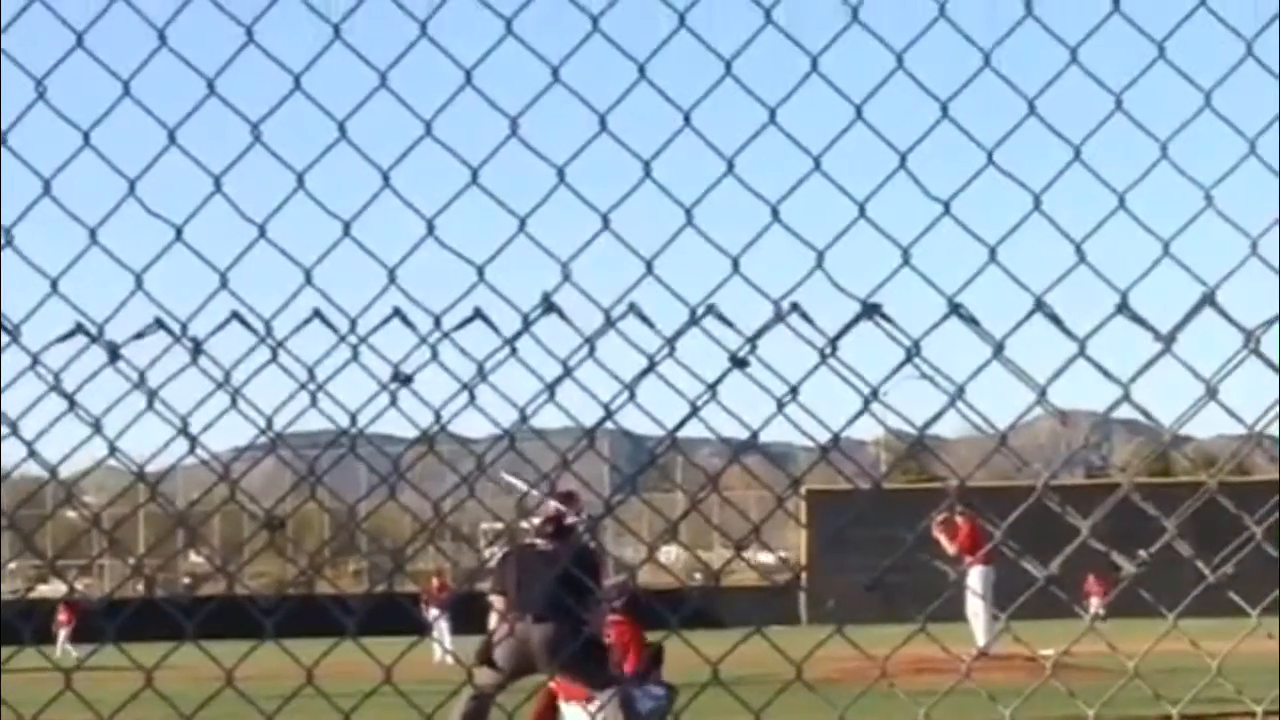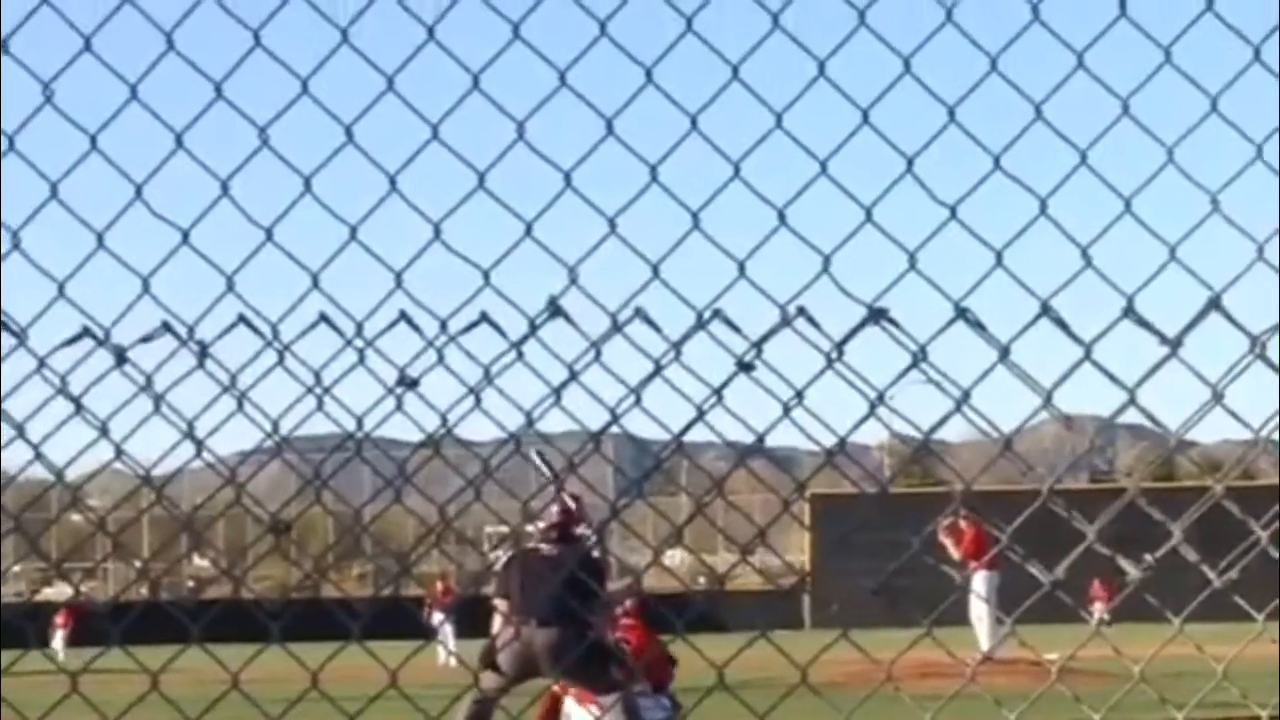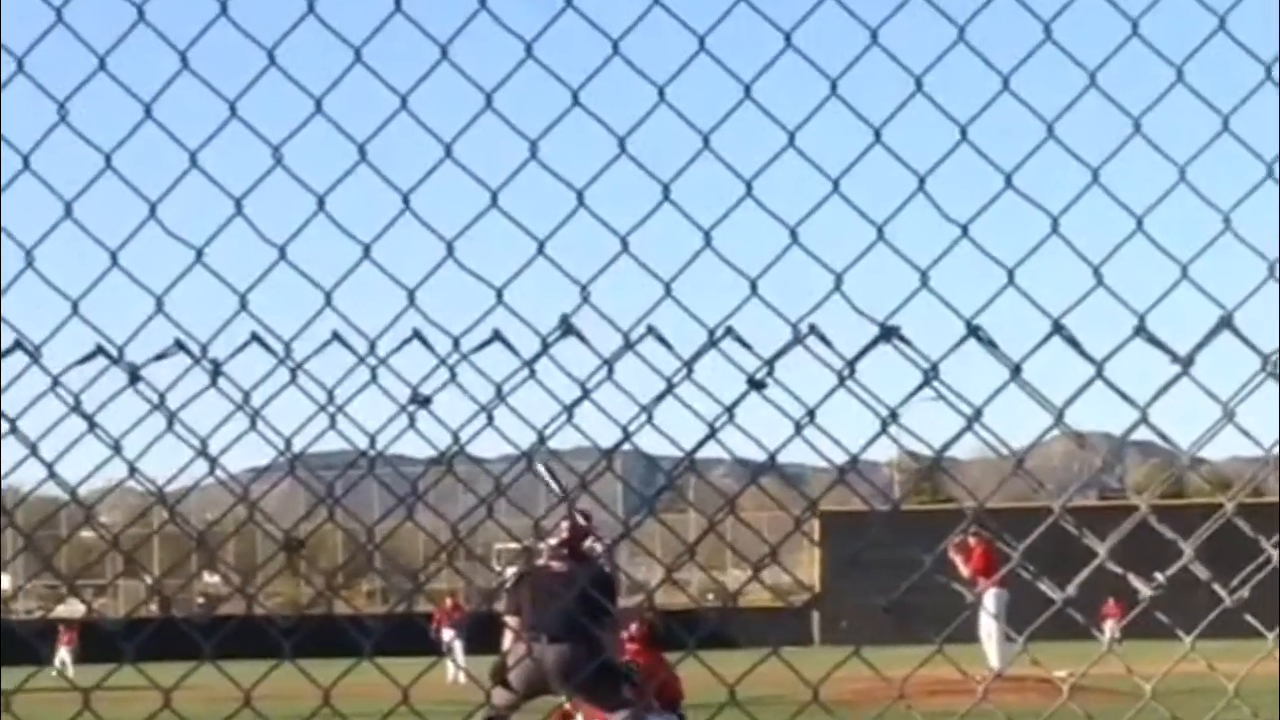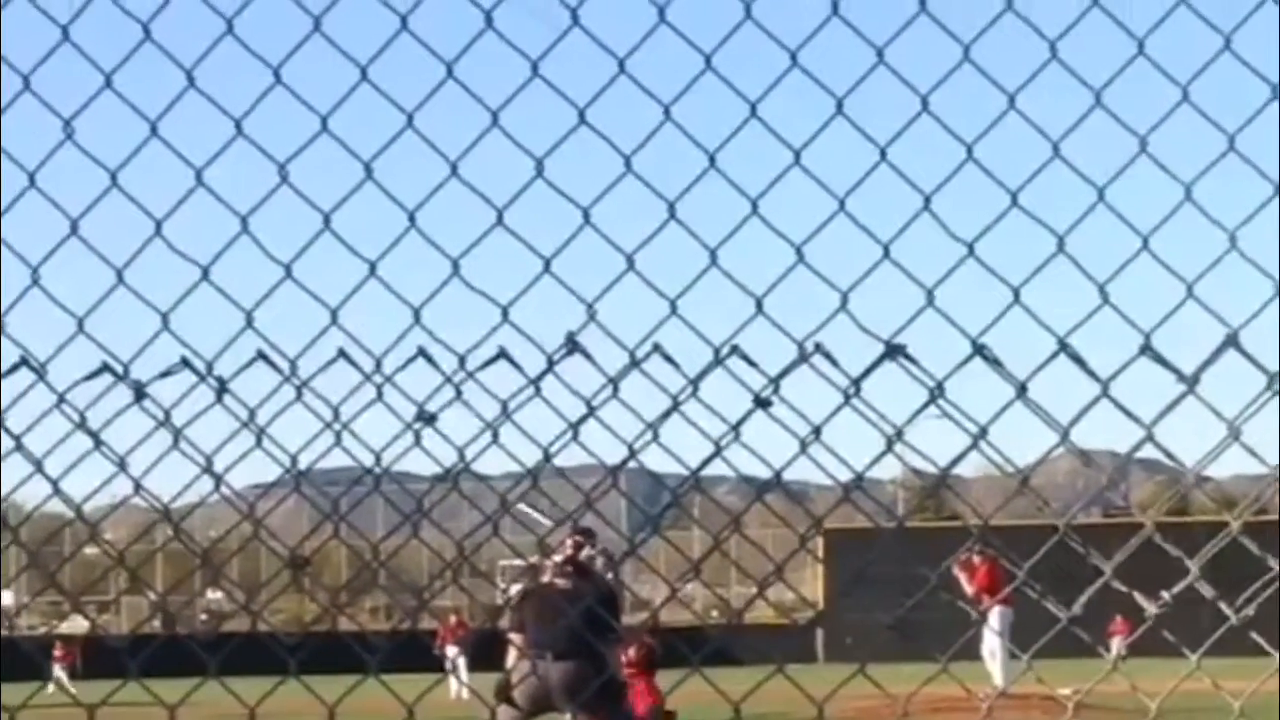
dt=0.2s
person 1, frame 1
left shoulder: (512, 556)
right shoulder: (582, 554)
left elbow: (497, 606)
right elbow: (591, 607)
left wrist: (491, 642)
right wrist: (595, 645)
left hip: (513, 635)
right hip: (560, 634)
left knee: (479, 691)
right knee: (610, 686)
person 1, frame 2
left shoulder: (517, 560)
right shoulder: (585, 561)
left elbow: (501, 611)
right elbow: (596, 613)
left wrist: (494, 649)
right wrist: (605, 647)
left hip: (518, 642)
right hip: (564, 641)
left knee: (484, 694)
right knee: (616, 690)
person 1, frame 3
left shoulder: (525, 578)
right shoulder: (596, 576)
left elbow: (512, 628)
right elbow: (606, 631)
left wrist: (505, 666)
left hip: (527, 657)
right hip: (573, 656)
person 1, frame 4
left shoulder: (529, 595)
right shoulder: (601, 593)
left elbow: (515, 648)
right elbow: (609, 649)
left wrist: (509, 682)
left hip: (530, 675)
right hip: (578, 672)
